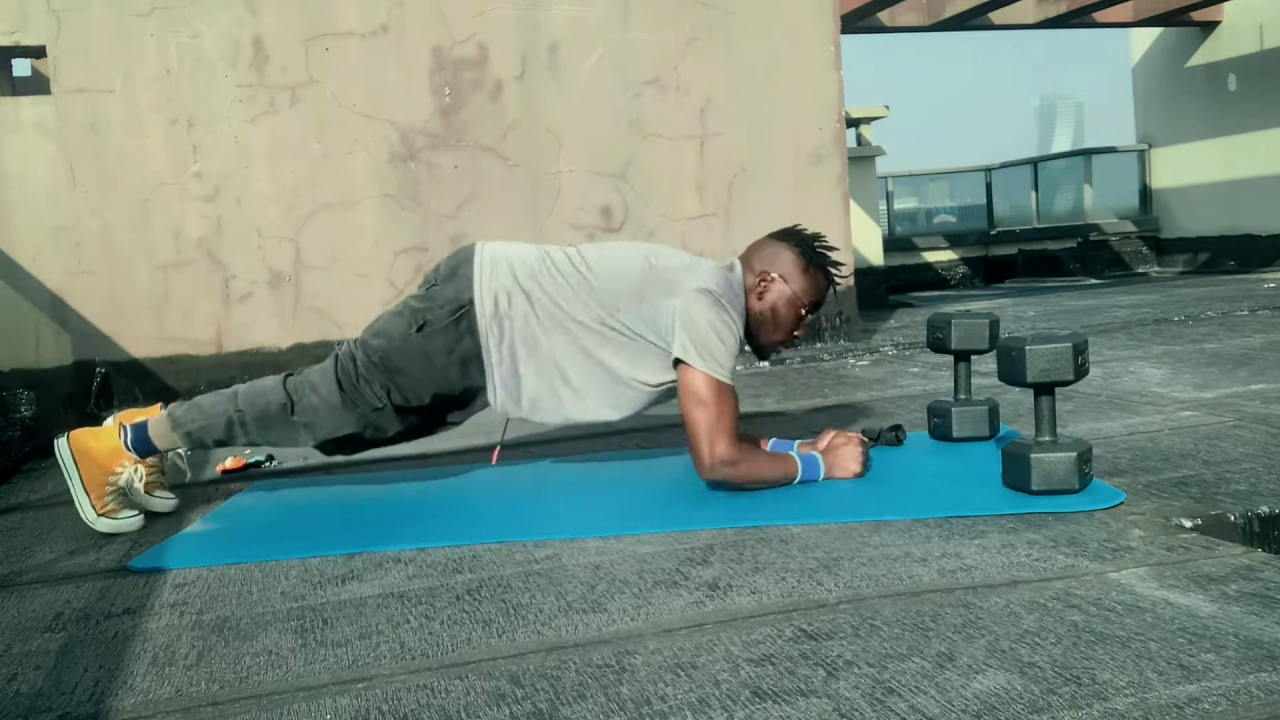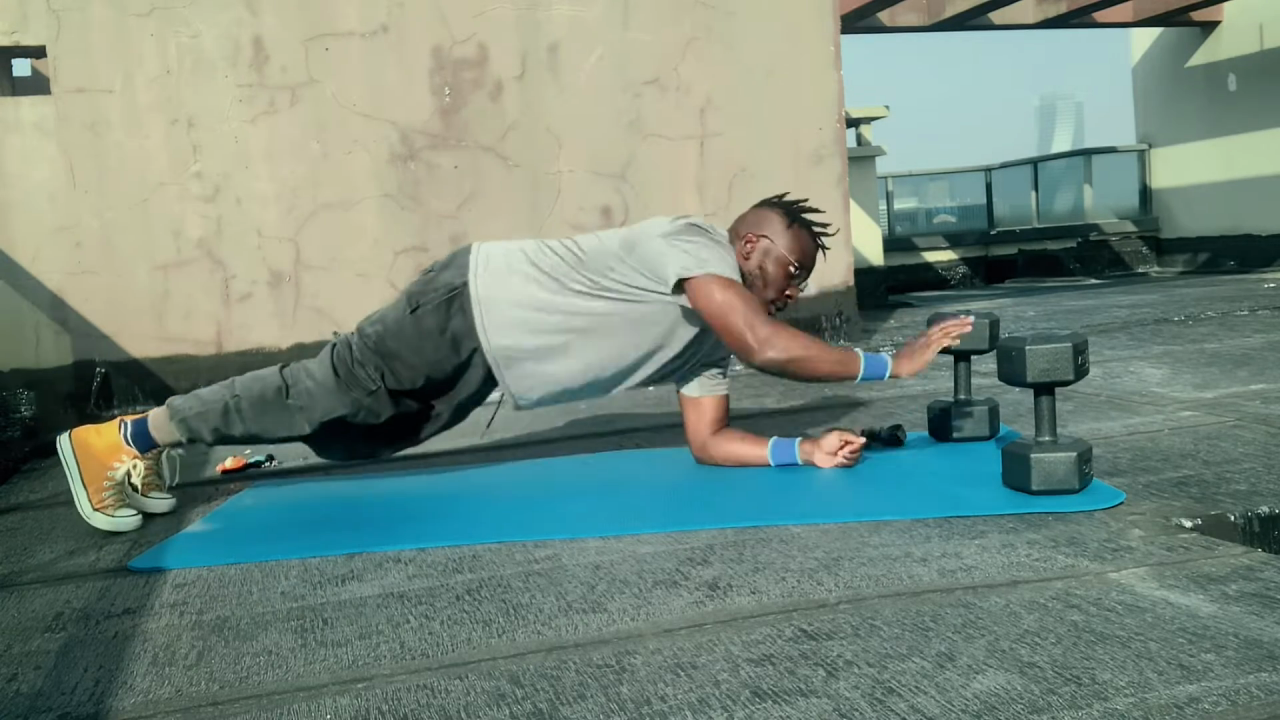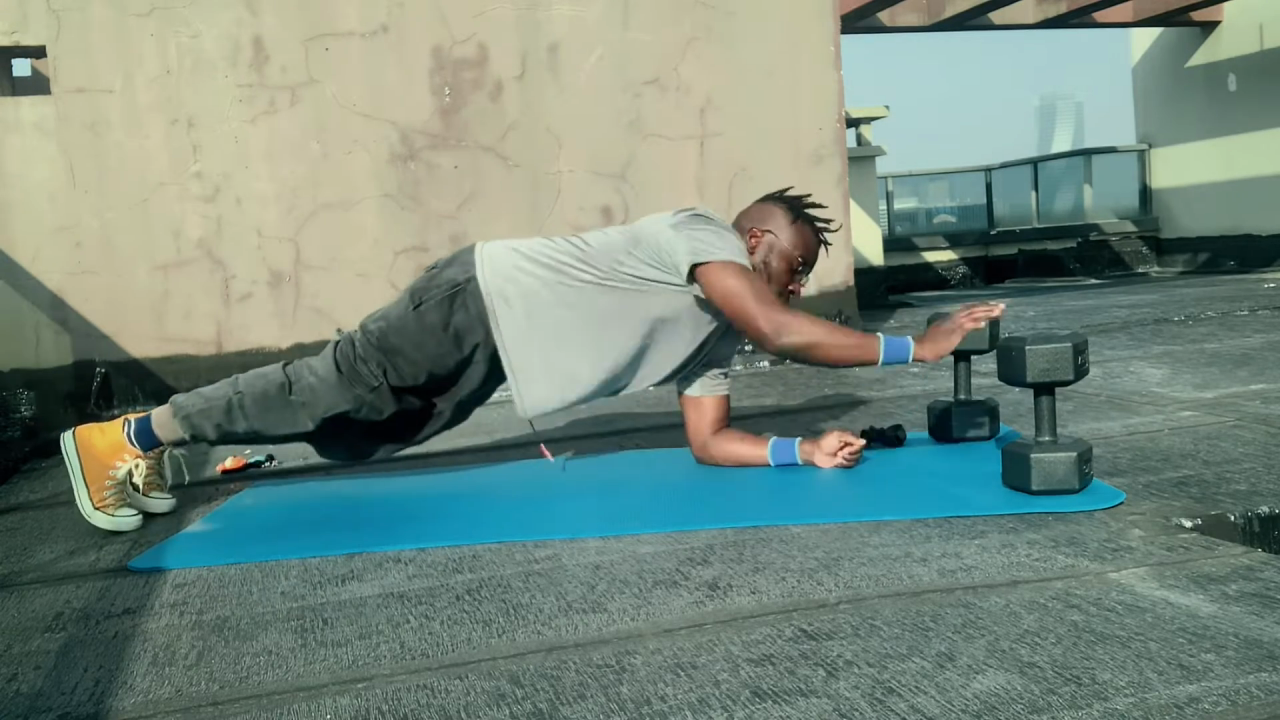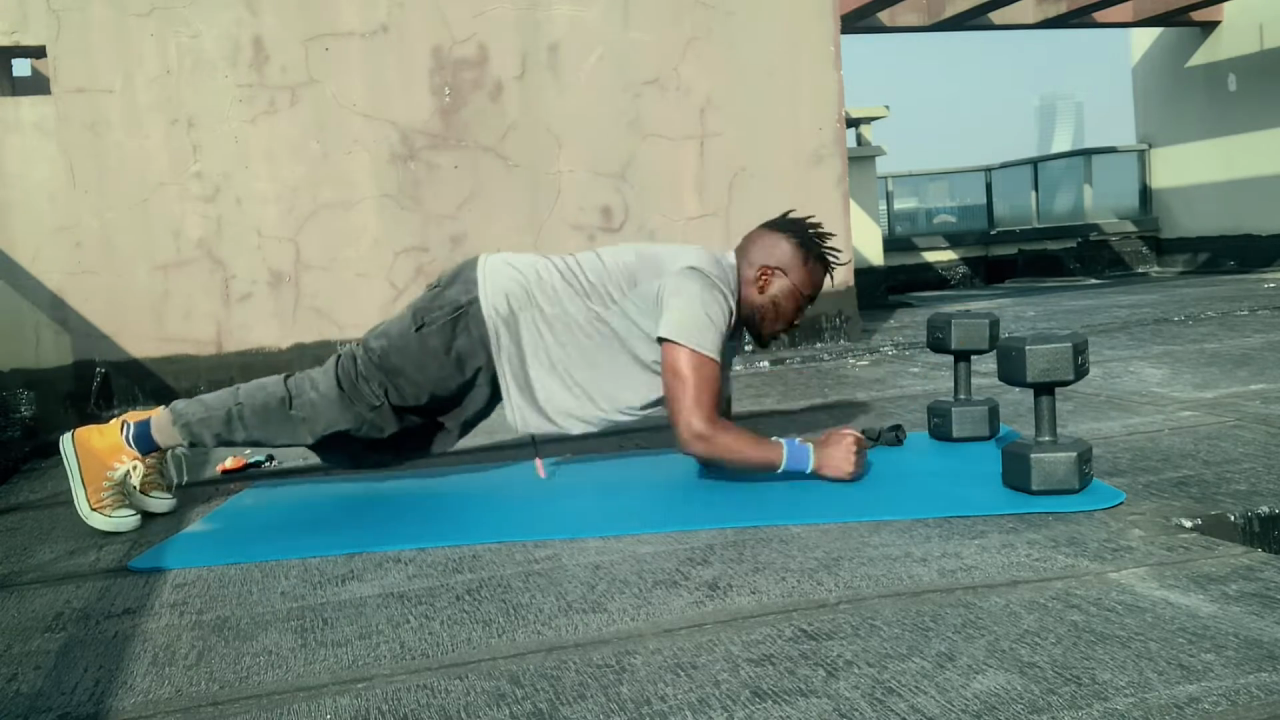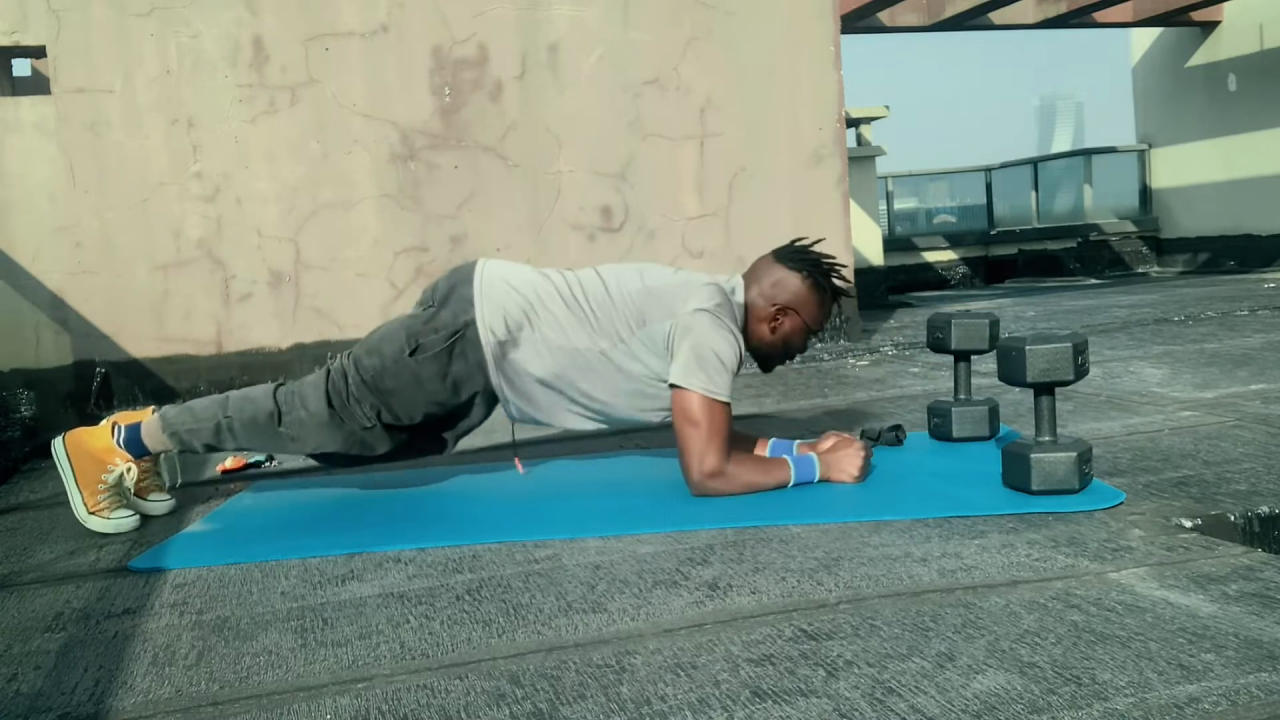
dt=0.2s
person 1, frame 1
left shoulder: (705, 295)
right shoulder: (709, 303)
left elbow: (711, 435)
right elbow: (719, 460)
left wrist: (792, 446)
right wrist: (812, 464)
left hip: (491, 312)
right hip: (480, 309)
left knee: (345, 417)
right knee: (332, 402)
left ankle: (162, 427)
right ankle: (127, 441)
person 1, frame 2
left shoulder: (701, 324)
right shoulder: (692, 244)
left elbow: (710, 440)
right elbow: (769, 343)
left wrist: (799, 448)
right wrist: (888, 363)
left hip: (491, 353)
right hip: (469, 303)
left knee: (358, 427)
right knee: (325, 391)
left ankle: (165, 435)
right ankle: (121, 439)
person 1, frame 3
left shoulder: (711, 329)
right shoulder: (696, 234)
left elbow: (709, 440)
right elbow: (783, 330)
left wrist: (801, 450)
right wrist: (911, 344)
left hip: (490, 359)
right hip: (474, 304)
left knee: (352, 433)
right knee: (325, 391)
left ankle: (164, 443)
right ankle: (124, 439)
person 1, frame 4
left shoulder: (715, 331)
right shoulder: (694, 283)
left elbow: (695, 438)
right elbow: (702, 430)
left wrist: (786, 452)
right wrist: (806, 454)
left hip: (490, 369)
right hip: (478, 322)
left knee: (347, 428)
right knee: (325, 405)
left ankle: (166, 438)
right ankle: (124, 441)
person 1, frame 5
left shoulder: (714, 308)
right shoulder: (711, 325)
left elbow: (712, 439)
right elbow: (708, 471)
left wrist: (791, 446)
right wrist: (812, 467)
left hip: (488, 338)
right hip: (474, 335)
left knee: (341, 426)
right knee: (322, 415)
left ankle: (160, 432)
right ankle: (121, 440)
